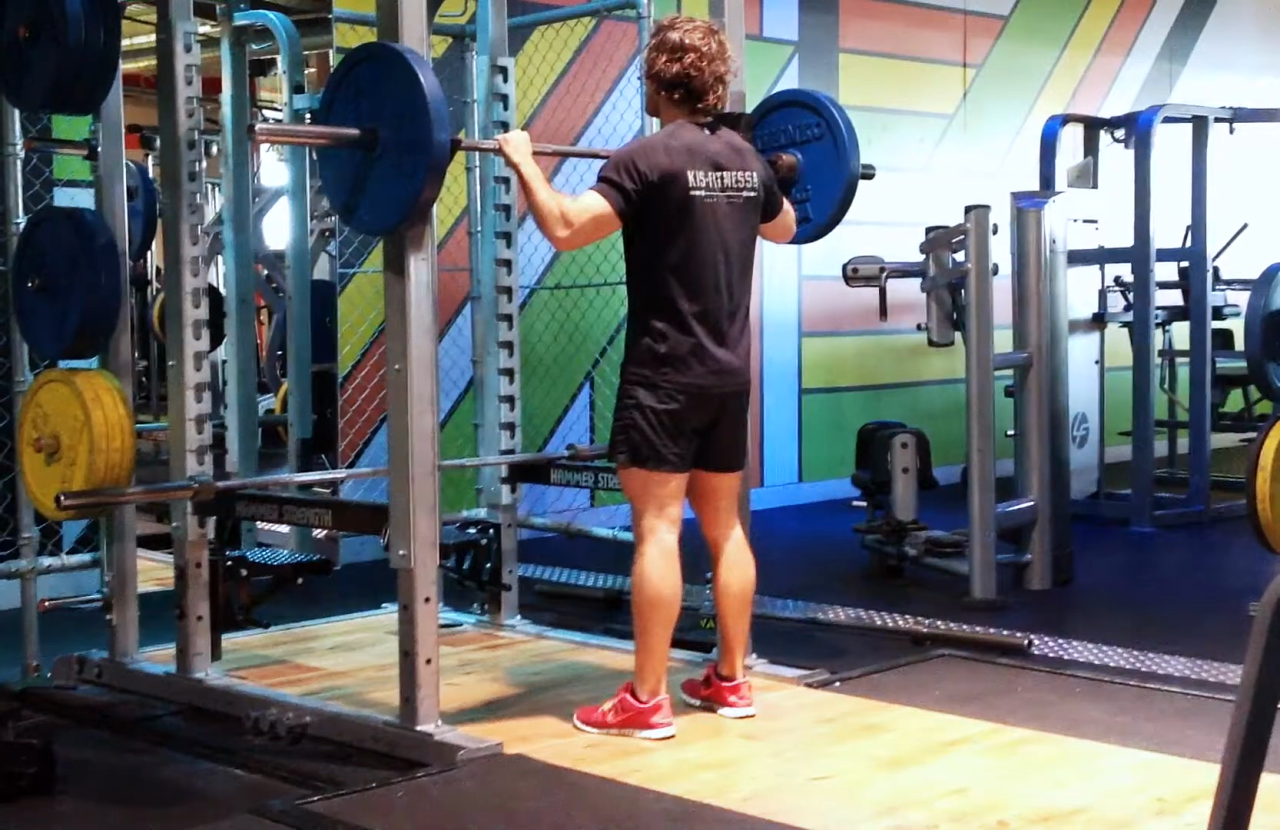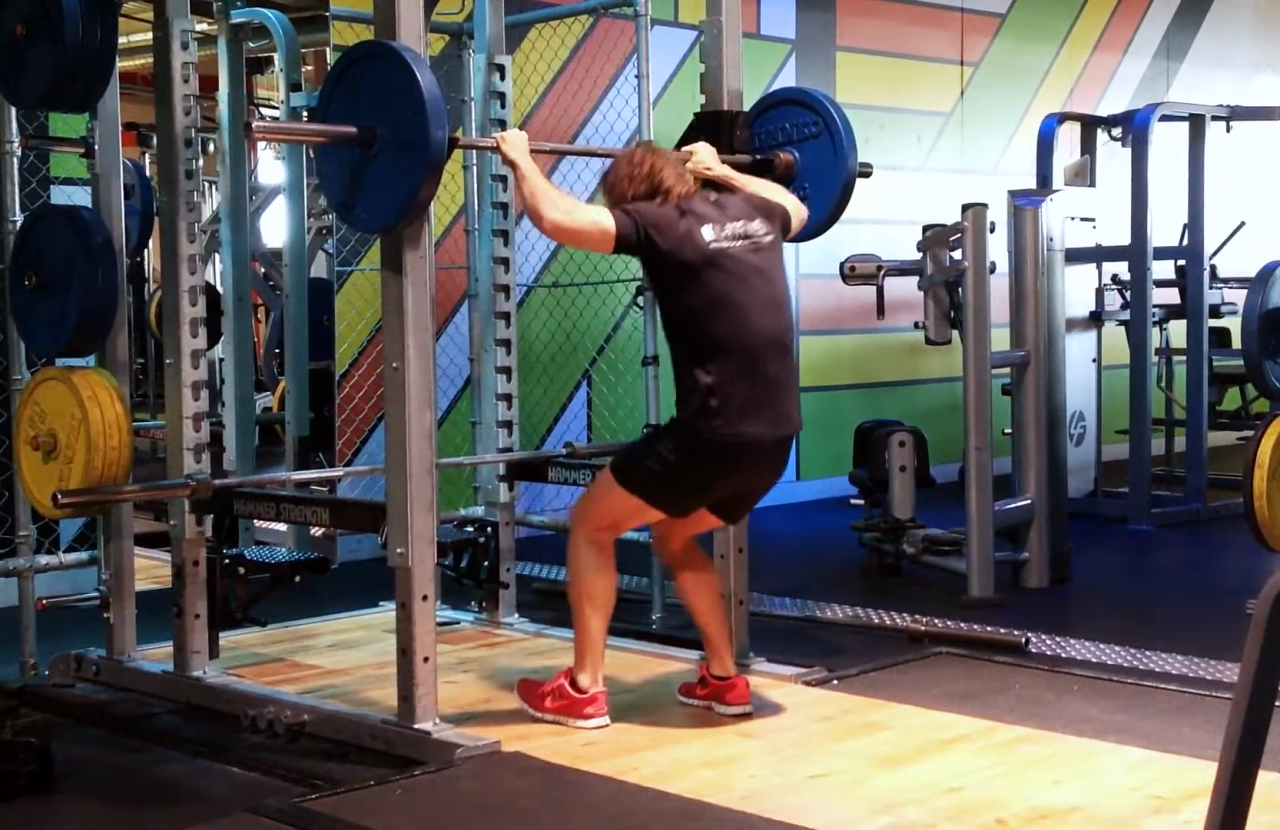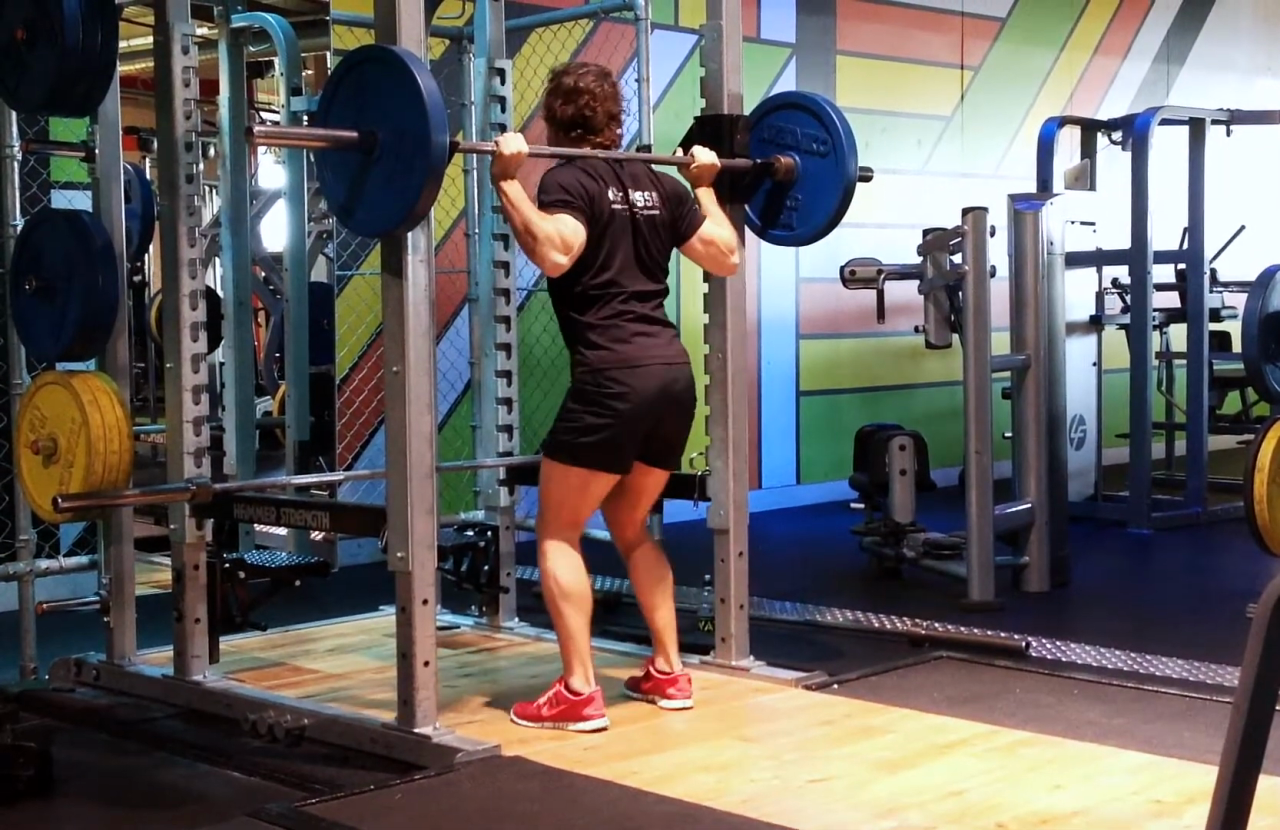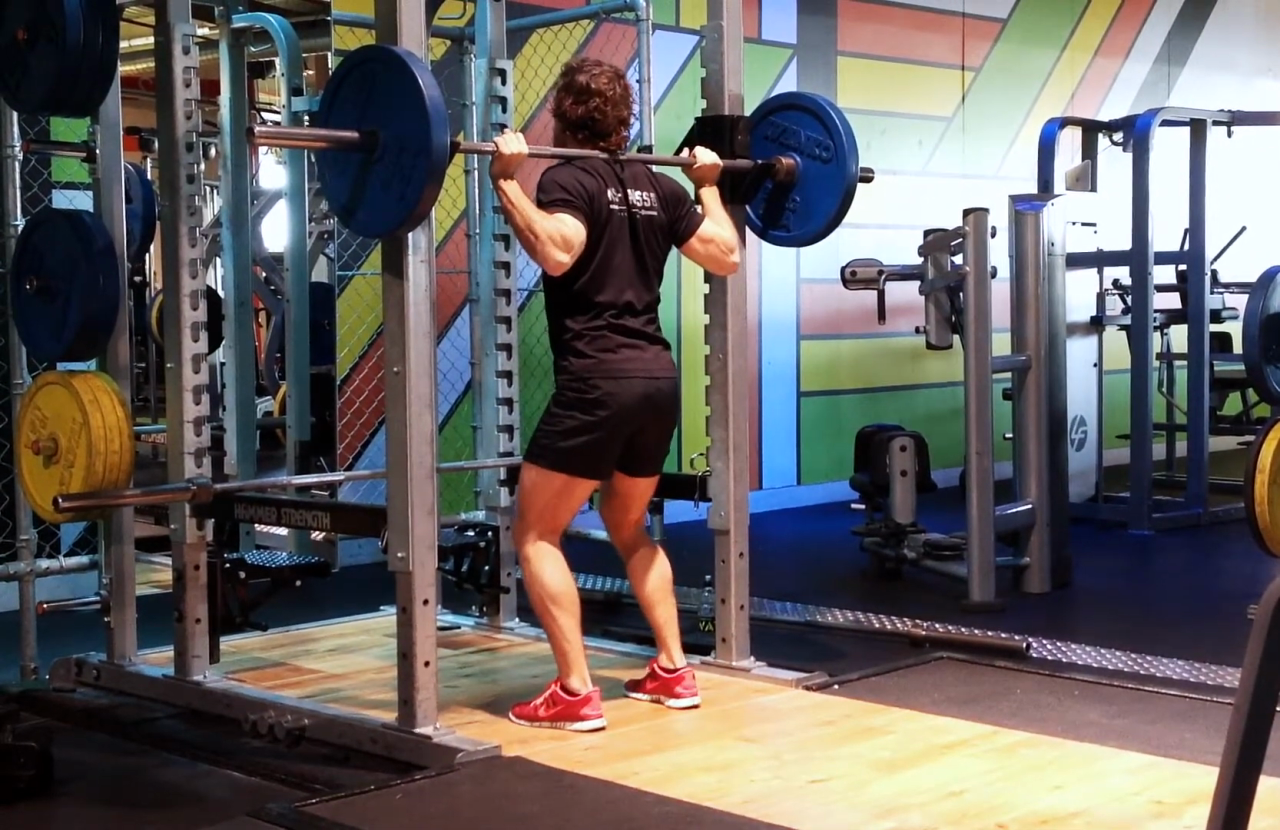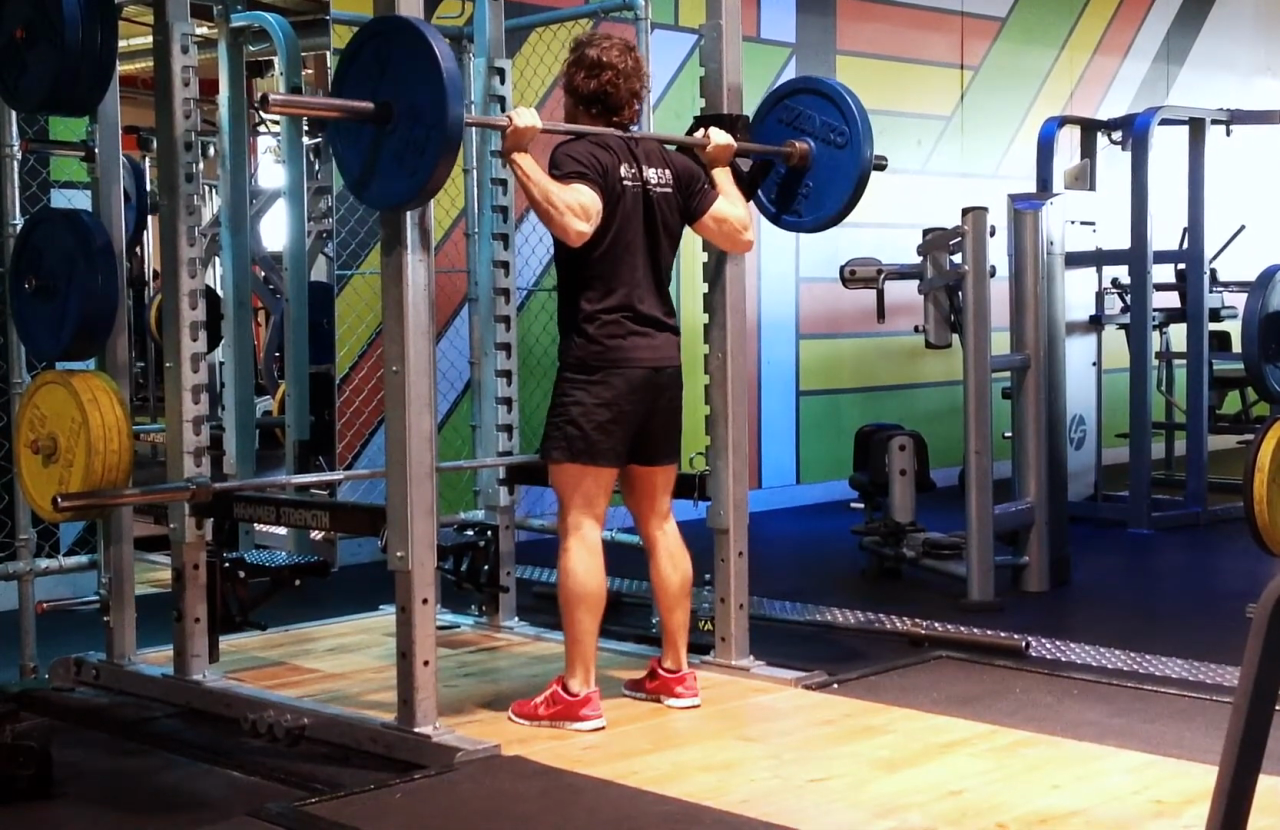
dt=1s
person 1, frame 1
left shoulder: (649, 156)
right shoulder: (746, 158)
left elbow: (565, 228)
right elbow: (785, 227)
left wrist: (523, 161)
left hip: (666, 375)
right hip: (729, 373)
left knee: (657, 528)
right knee: (723, 526)
left ankle: (646, 699)
right ankle: (731, 679)
person 1, frame 2
left shoulder: (662, 224)
right shoulder: (754, 212)
left elbow: (558, 219)
right elbow: (796, 209)
left wrist: (521, 160)
right wrist: (720, 167)
left hip: (716, 432)
right hip: (775, 436)
left knee: (590, 527)
right knee: (673, 537)
left ankle: (584, 688)
right ankle: (725, 677)
person 1, frame 3
left shoulder: (567, 181)
right shoulder: (660, 185)
left elbow: (555, 253)
right elbow: (726, 257)
left wrist: (508, 180)
right wrist: (704, 185)
left hip: (613, 380)
right hip: (673, 373)
left knee: (558, 532)
right knee: (630, 528)
left ankle: (578, 691)
right ankle: (668, 672)
person 1, frame 4
left shoulder: (565, 180)
right shoulder: (659, 188)
left elbow: (557, 253)
right elbow: (726, 255)
left wrist: (507, 179)
right wrist: (708, 186)
left hip: (598, 384)
right hip: (658, 378)
left knee: (535, 534)
right knee: (627, 528)
left ankle: (575, 691)
right ankle: (673, 670)
person 1, frame 5
left shoulder: (578, 153)
right shoulder: (674, 165)
left elbow: (576, 221)
right elbow: (739, 234)
left wrist: (520, 153)
right wrist: (721, 166)
left hip: (600, 363)
right hip: (660, 360)
left knee: (580, 525)
right knee: (657, 519)
left ankle: (577, 692)
right ankle: (674, 670)
